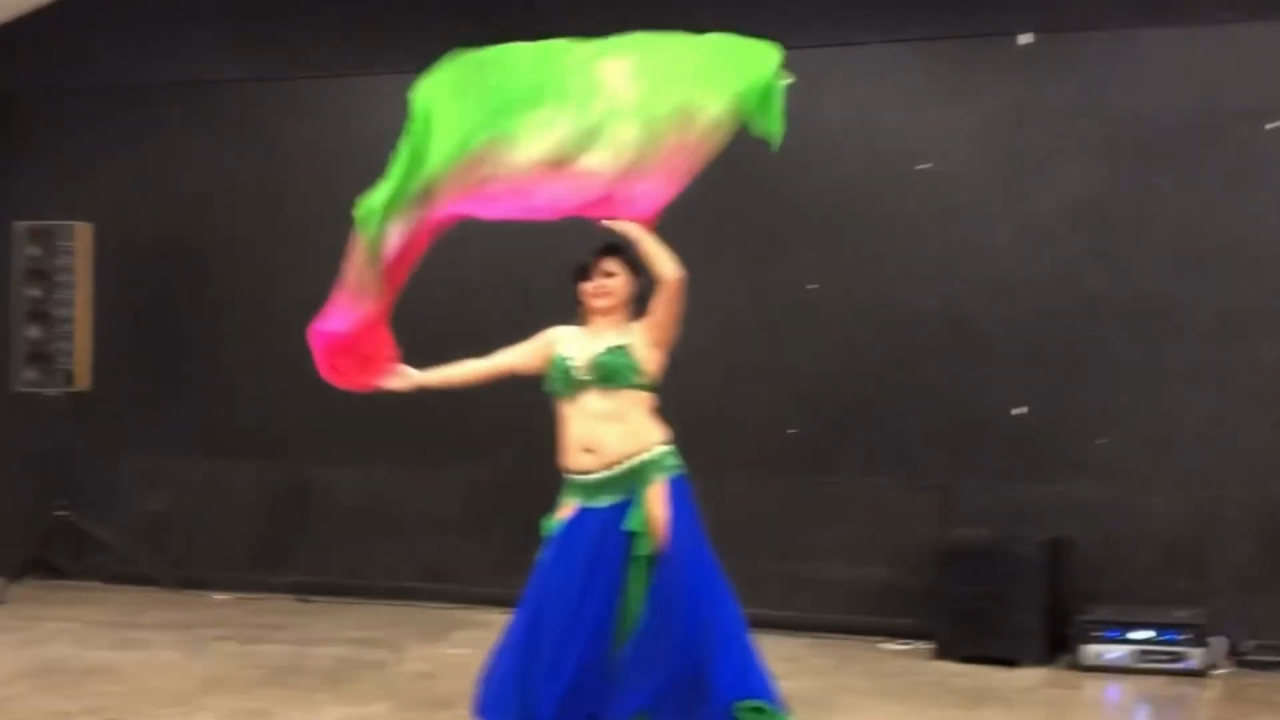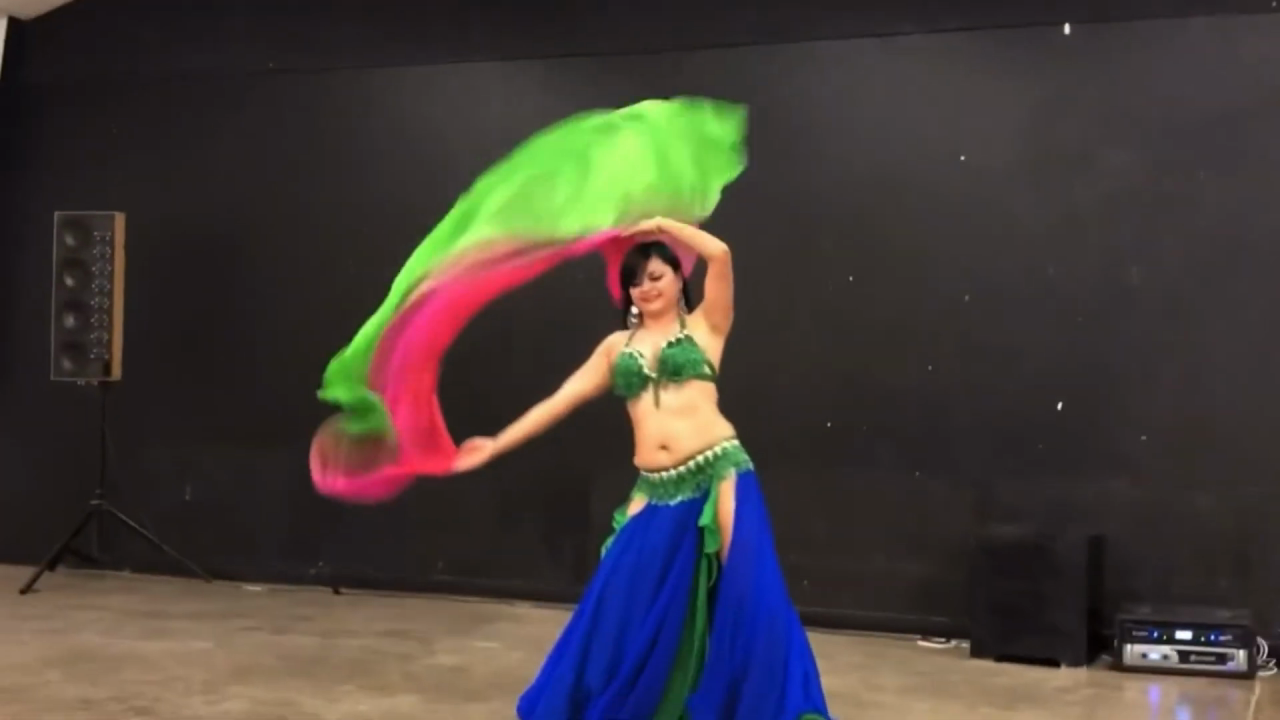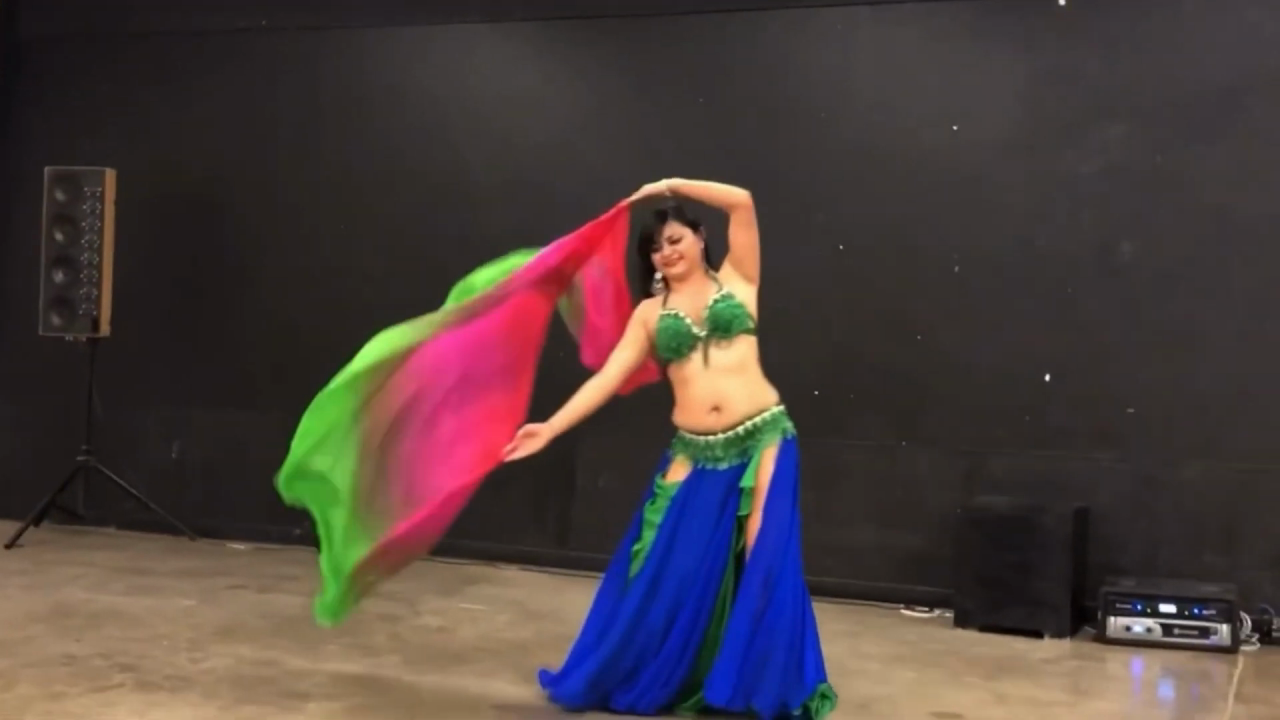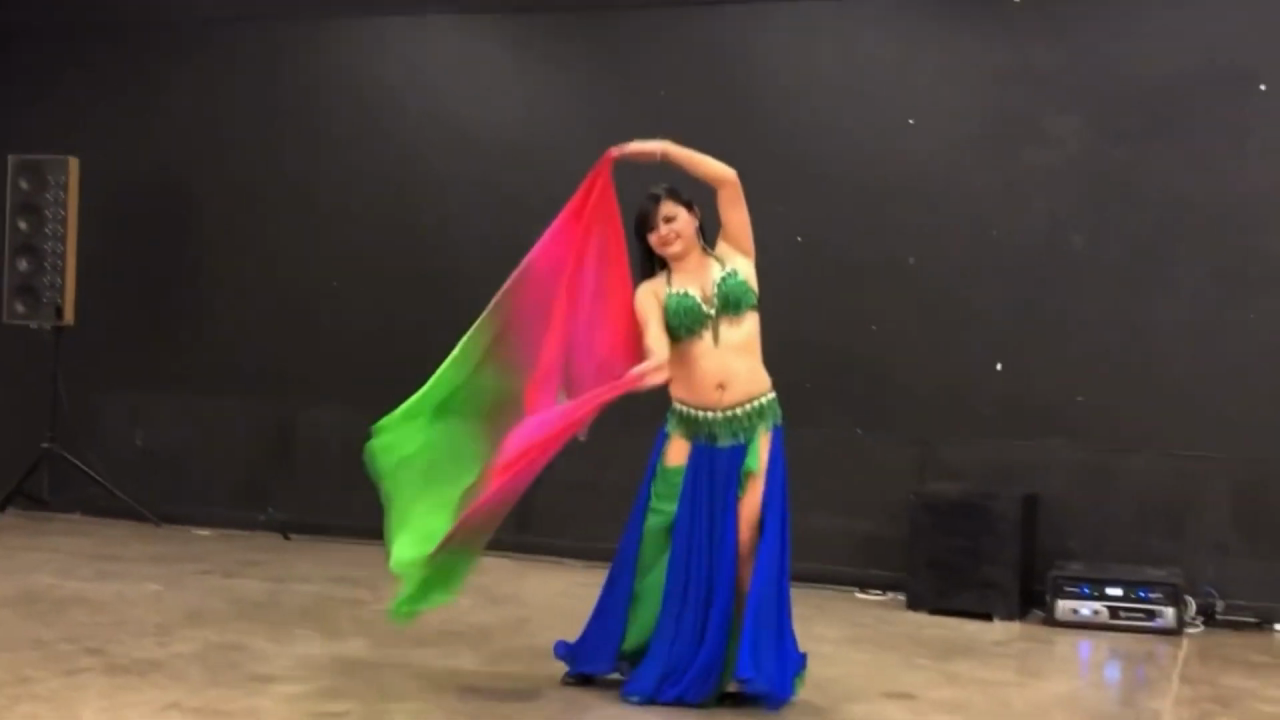
dt=0.3s
person 1, frame 1
left shoulder: (647, 336)
right shoulder: (560, 340)
left elbow: (672, 277)
right elbow: (491, 366)
left wrist: (630, 229)
right wrist: (421, 378)
left hip: (649, 476)
right hip: (584, 492)
left knee: (687, 588)
right knee: (558, 599)
person 1, frame 2
left shoulder: (705, 327)
right shoulder: (618, 345)
left elbow: (720, 255)
right elbow: (561, 400)
left wrist: (662, 227)
right wrist: (497, 444)
left hip: (718, 473)
right hip: (654, 489)
left knee: (748, 590)
right knee: (619, 596)
person 1, frame 3
left shoulder: (736, 280)
right shoulder: (650, 313)
left elbow: (740, 201)
right elbow: (610, 375)
left wrist: (673, 186)
right wrist: (554, 425)
left hip: (762, 435)
right hip: (693, 450)
left knee: (763, 557)
right knee: (660, 559)
right ankle: (604, 672)
person 1, frame 4
left shoulder: (736, 256)
right shoulder: (652, 291)
left elbow: (728, 181)
right elbow: (656, 347)
left wrist: (664, 150)
right wrist: (655, 365)
left hip: (755, 420)
right hip: (691, 427)
left knee: (748, 540)
right knee: (669, 538)
left ankle: (747, 663)
